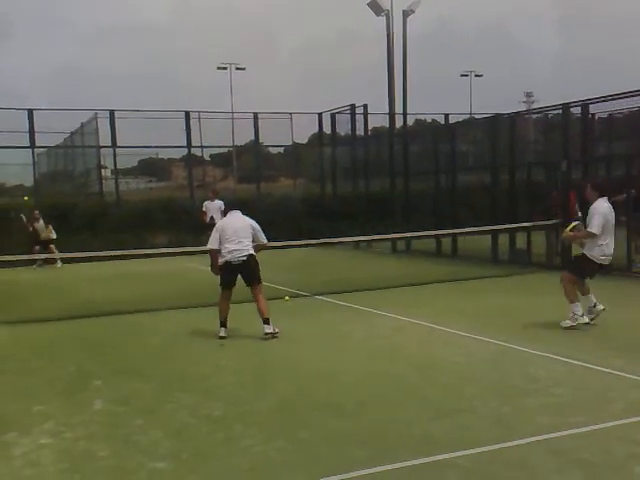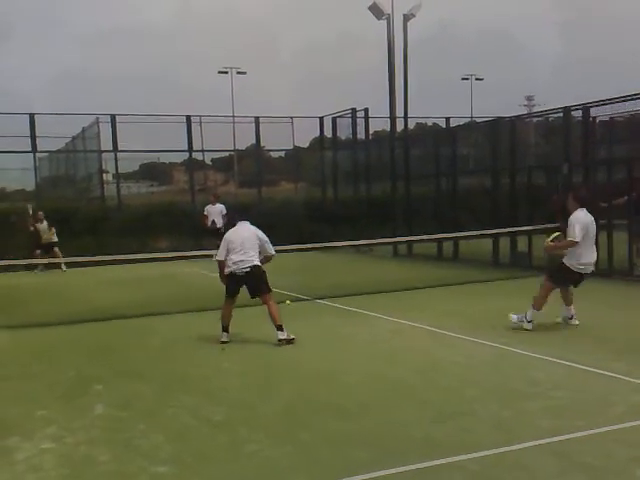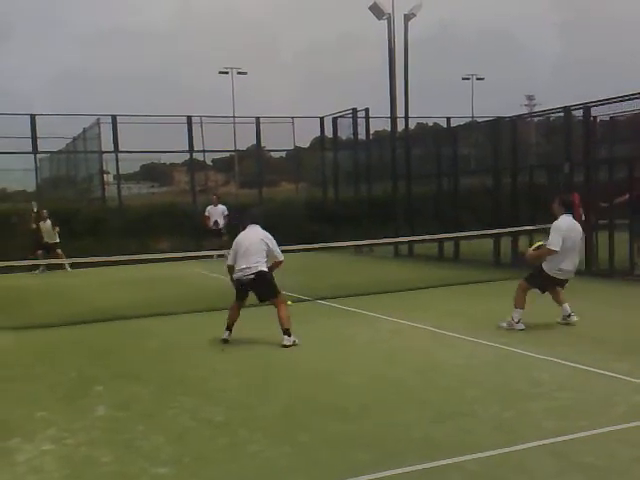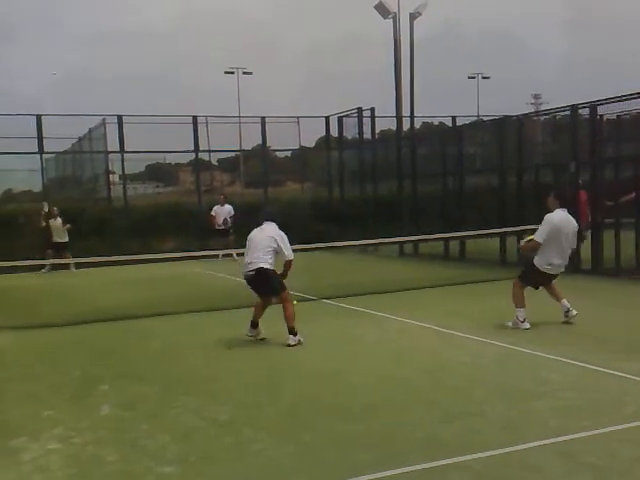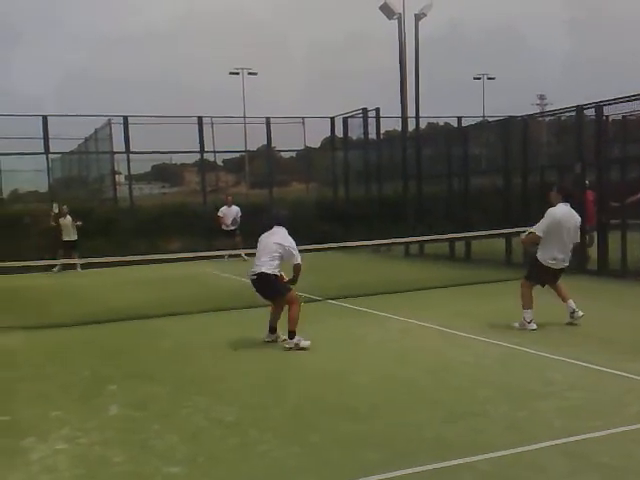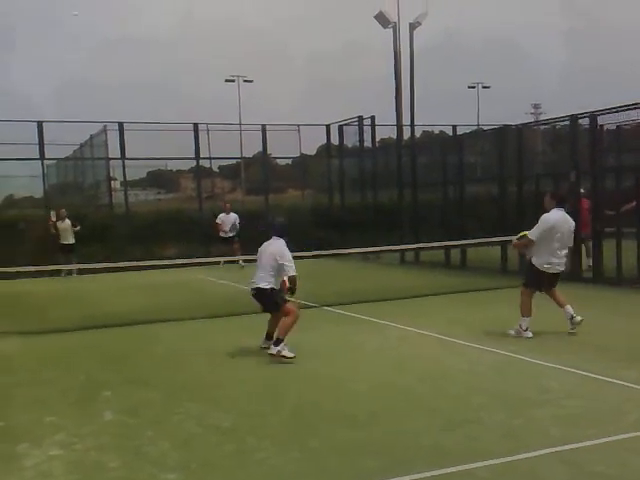
dt=0.1s
person 1, frame 1
left shoulder: (597, 207)
right shoulder: (606, 206)
left elbow: (593, 233)
left wrist: (573, 236)
right wrist: (580, 238)
left hip: (593, 254)
right hip: (601, 254)
left knee: (566, 278)
right knee: (577, 280)
left ankle: (577, 314)
right ankle: (594, 307)
person 1, frame 2
left shoulder: (576, 218)
right shoulder: (589, 218)
left elbow: (573, 241)
left wrist: (553, 246)
right wrist: (560, 248)
left hip: (573, 264)
right hip: (586, 266)
left knee: (545, 287)
right knee: (564, 286)
left ankle: (527, 320)
right ankle: (570, 316)
person 1, frame 3
left shoulder: (559, 224)
right shoulder: (577, 226)
left elbow: (551, 250)
left wrist: (534, 254)
left hip: (552, 269)
right hip: (567, 269)
left knee: (522, 287)
right knee: (552, 288)
left ankle: (516, 322)
right ankle: (569, 315)
person 1, frame 4
left shoulder: (550, 218)
right shoulder: (572, 222)
left elbow: (537, 242)
right elbow: (572, 247)
left wrist: (524, 247)
left hip: (542, 264)
right hip: (558, 265)
left knee: (518, 285)
right knee: (548, 284)
left ankle: (521, 320)
right ankle: (568, 311)
person 1, frame 5
left shoulder: (553, 212)
right shoulder: (576, 217)
left elbow: (537, 234)
right elbow: (575, 241)
left wrist: (525, 239)
left hip: (546, 259)
right hip: (563, 260)
left knee: (526, 285)
right knee: (554, 283)
left ankle: (528, 321)
right ankle: (574, 312)
person 1, frame 6
left shoulder: (547, 218)
right shoulder: (570, 221)
left elbow: (530, 239)
right elbow: (568, 245)
left wrist: (517, 244)
left hip: (541, 264)
right hip: (558, 265)
left knee: (526, 293)
right knee: (551, 290)
left ankle: (523, 328)
right ankle: (573, 317)
person 2, frame 1
left shoulder: (220, 223)
right shoulder: (249, 221)
left elbow: (212, 249)
right elbow: (263, 244)
left wrist: (213, 265)
left hip: (226, 262)
right hip: (246, 259)
left knee: (225, 295)
right knee: (258, 293)
left ankle: (223, 329)
right ankle: (268, 327)
person 2, frame 2
left shoulder: (228, 234)
right shoulder: (257, 232)
left elbow: (220, 259)
right elbow: (270, 255)
left wrist: (222, 275)
left hip: (233, 271)
right hip: (252, 268)
left knee: (229, 301)
right knee: (269, 300)
left ankle: (225, 334)
right ankle: (281, 333)
person 2, frame 3
left shoulder: (238, 238)
right shoulder: (265, 236)
left elbow: (230, 264)
right elbow: (279, 260)
left wrist: (234, 279)
right wrist: (268, 271)
left hip: (240, 276)
right hip: (258, 274)
left knee: (238, 303)
right knee: (280, 303)
left ankle: (227, 333)
right ankle: (287, 337)
person 2, frame 4
left shoulder: (253, 233)
right shoulder: (278, 234)
right elbow: (289, 259)
right wrist: (283, 274)
left hip: (249, 272)
right hip: (263, 270)
left knee: (266, 299)
right knee: (287, 300)
left ankle: (254, 329)
right ankle: (293, 336)
person 2, frame 5
left shoulder: (264, 237)
right shoulder: (286, 238)
right elbow: (297, 264)
right wrist: (293, 280)
left hip: (256, 276)
right hip: (266, 276)
left knee: (279, 302)
right knee: (294, 301)
left ankle: (272, 334)
right ankle: (292, 339)
person 2, frame 6
left shoulder: (264, 247)
right shoulder: (282, 250)
right elbow: (292, 276)
left wrist: (281, 282)
right wrist: (292, 289)
left hip: (257, 288)
right hip: (265, 289)
left knee: (279, 312)
right knee: (293, 312)
left ankle: (268, 341)
right ankle: (276, 346)
